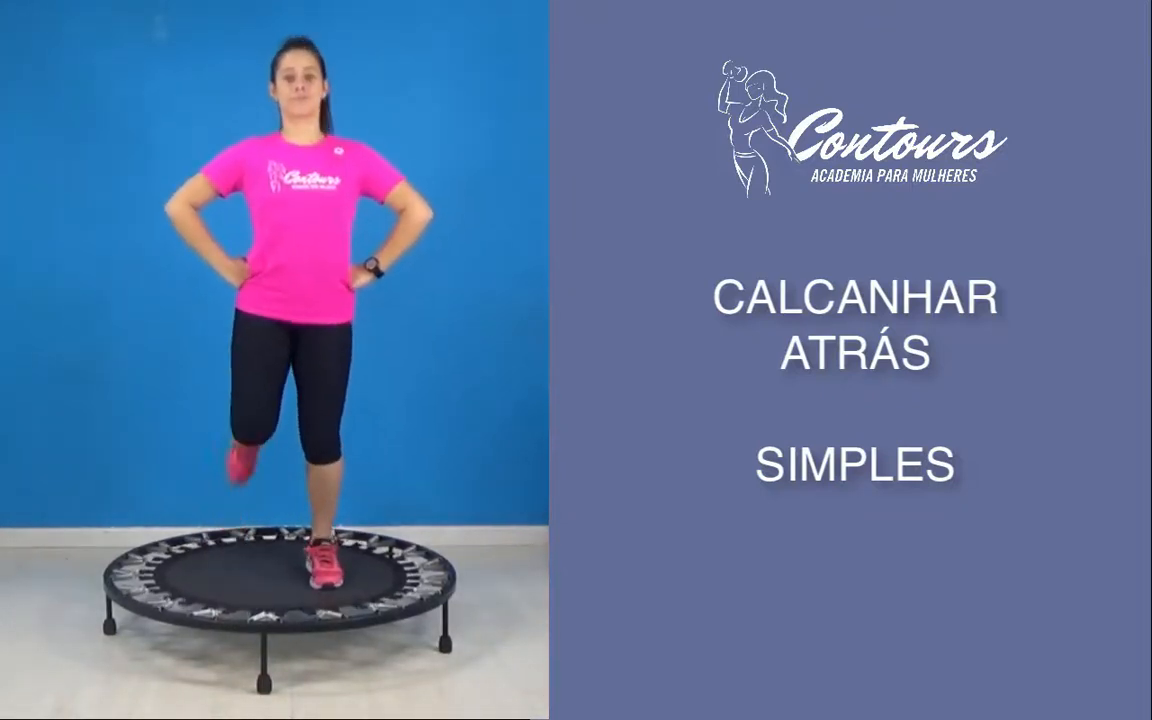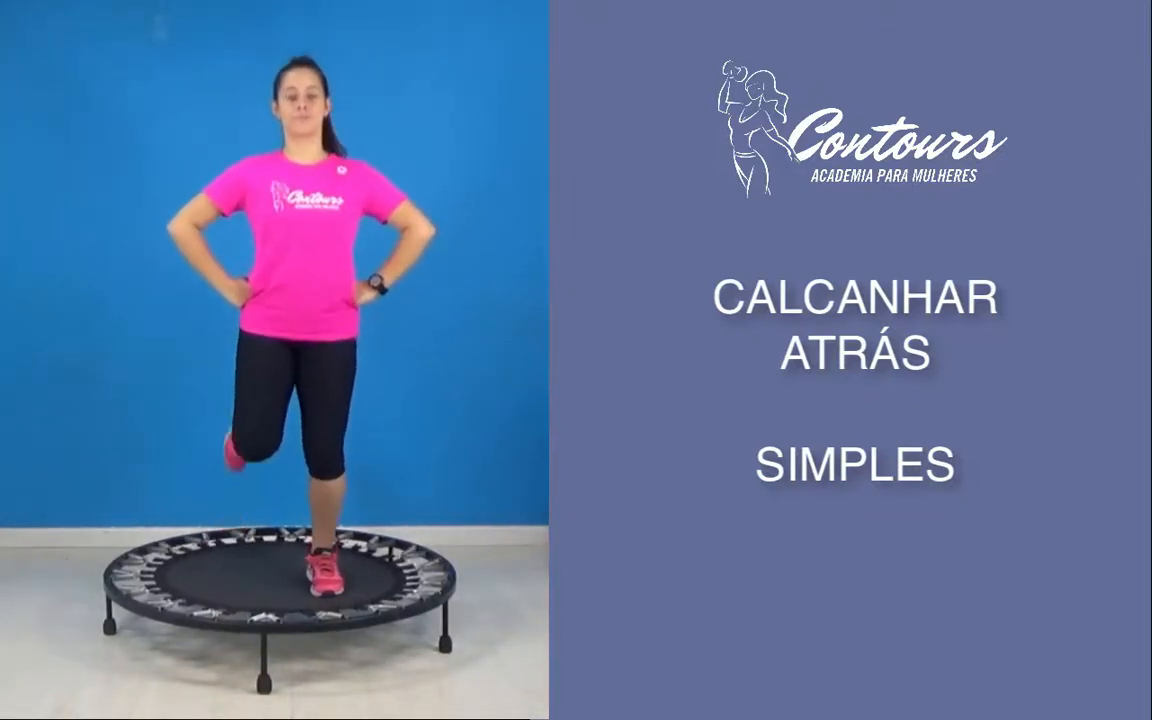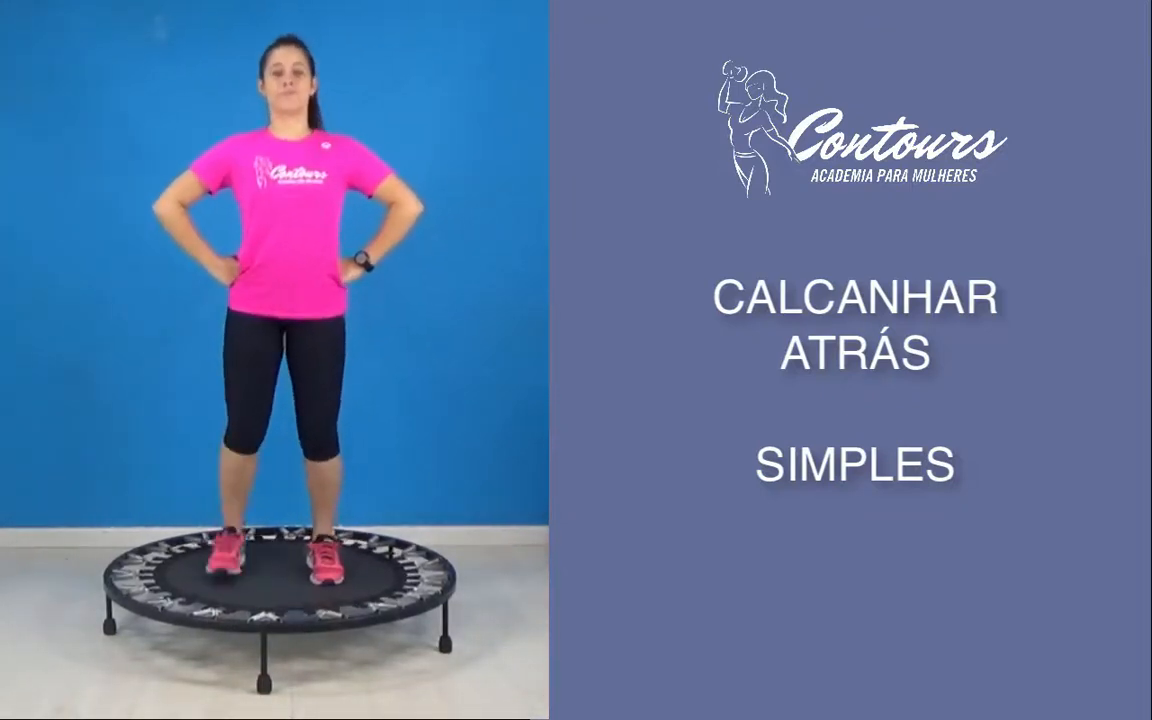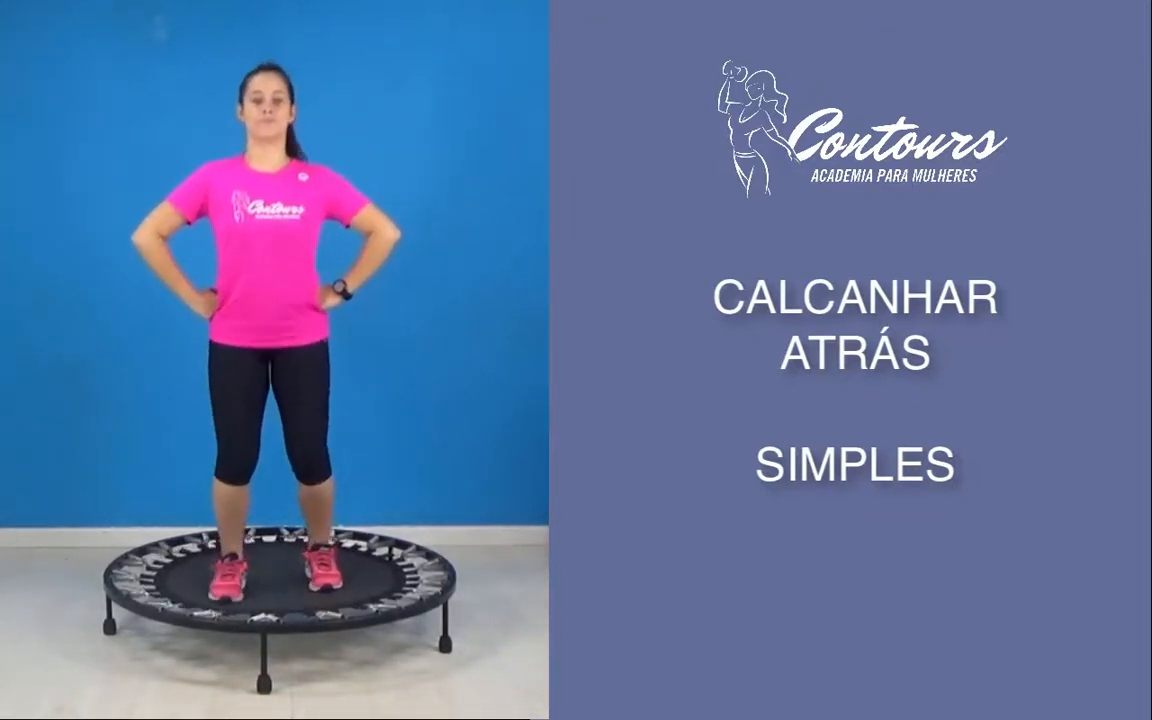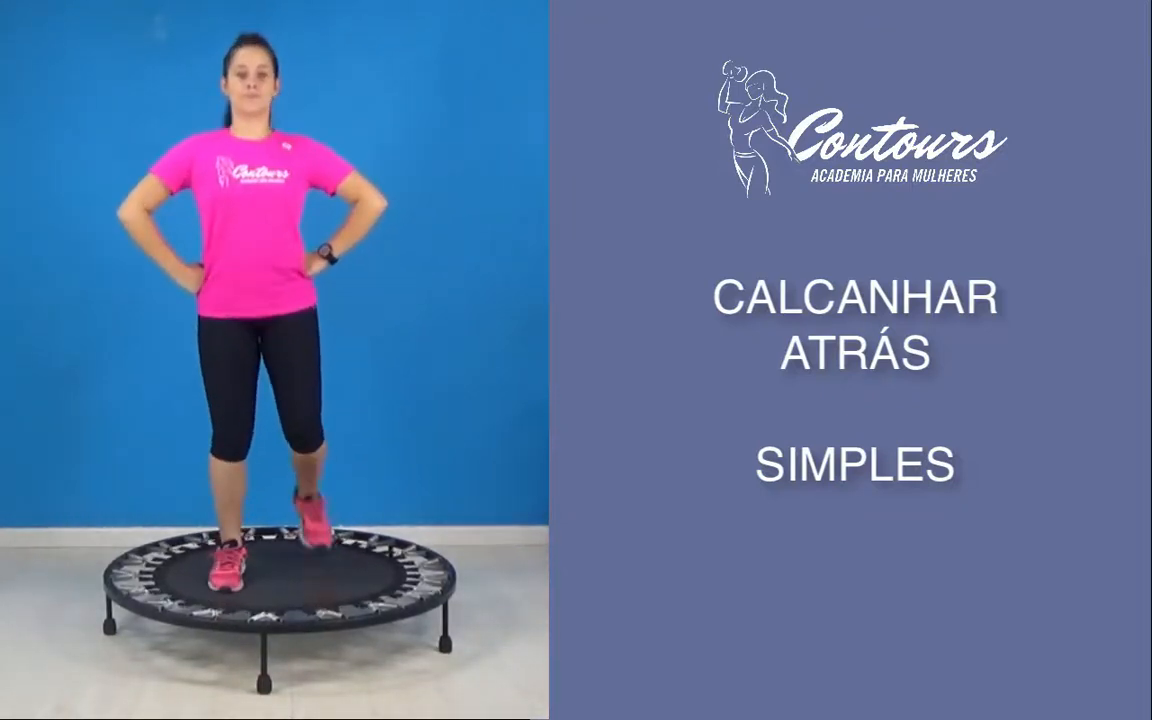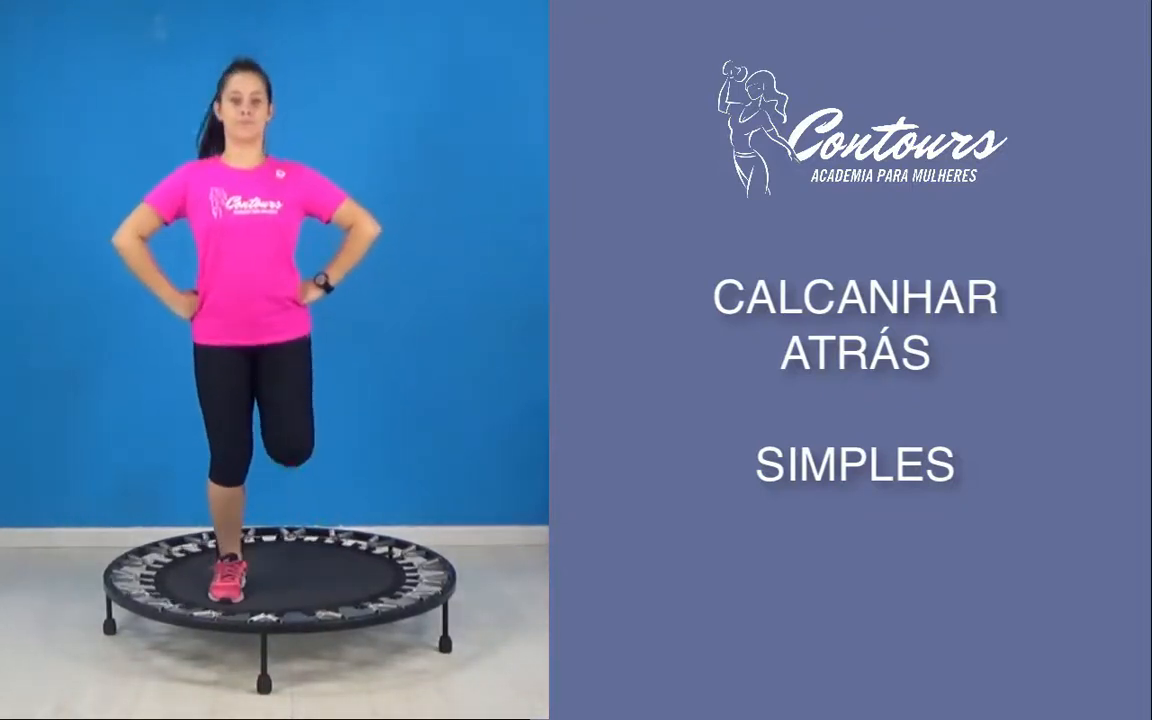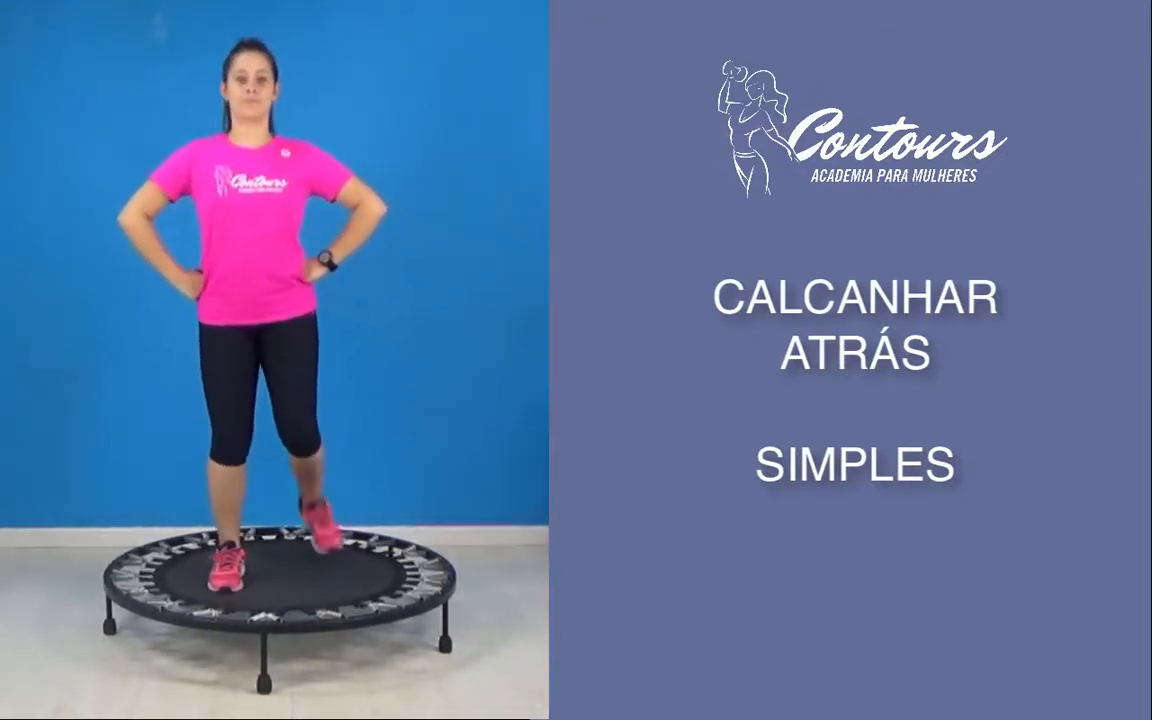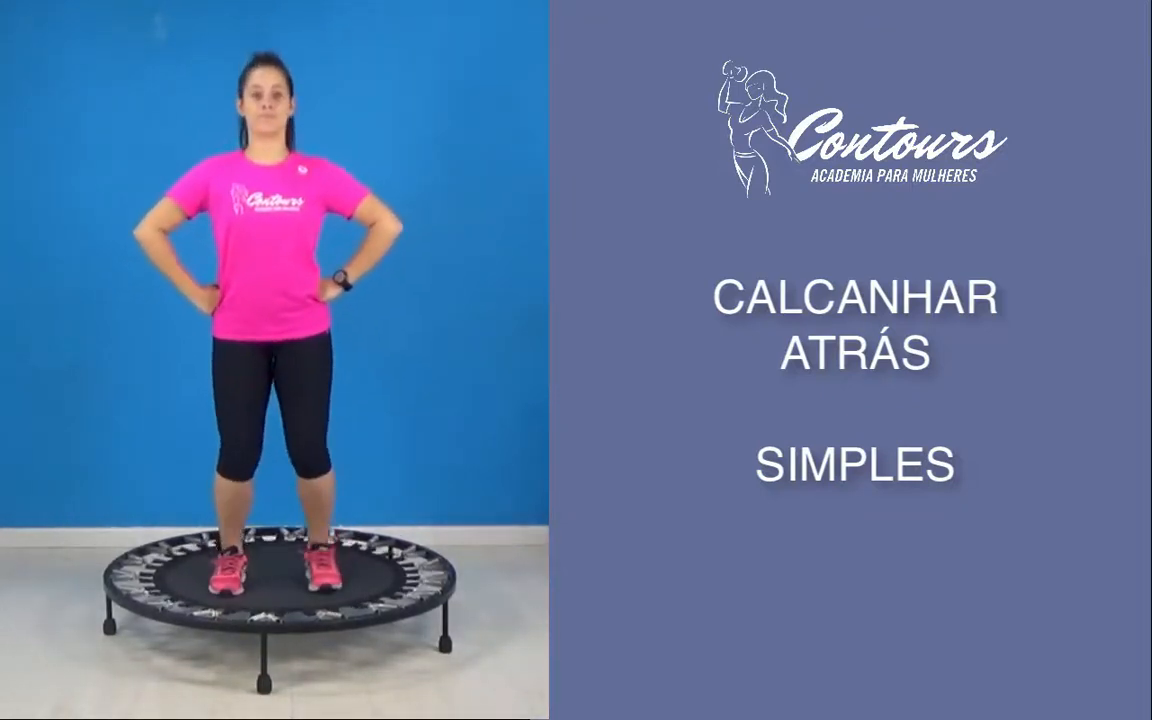
dt=0.2s
person 1, frame 1
left shoulder: (354, 158)
right shoulder: (249, 154)
left elbow: (418, 212)
right elbow: (179, 206)
left wrist: (371, 269)
right wrist: (225, 266)
left hip: (330, 318)
right hip: (261, 314)
left knee: (322, 436)
right knee: (251, 428)
left ankle: (322, 545)
right ankle: (246, 450)
person 1, frame 2
left shoulder: (357, 176)
right shoulder: (251, 173)
left elbow: (420, 230)
right elbow: (182, 226)
left wrist: (375, 286)
right wrist: (228, 286)
left hip: (333, 336)
right hip: (264, 332)
left knee: (325, 452)
right knee: (256, 441)
left ankle: (323, 553)
right ankle: (243, 431)
person 1, frame 3
left shoulder: (342, 152)
right shoulder: (236, 151)
left elbow: (408, 206)
right elbow: (168, 206)
left wrist: (362, 262)
right wrist: (217, 265)
left hip: (321, 314)
right hip: (251, 312)
left knee: (319, 432)
right knee: (245, 428)
left ankle: (323, 542)
right ankle: (230, 533)
person 1, frame 4
left shoulder: (319, 182)
right shoulder: (212, 178)
left elbow: (385, 233)
right elbow: (147, 237)
left wrist: (340, 290)
right wrist: (195, 297)
left hip: (303, 342)
right hip: (233, 343)
left knee: (310, 457)
right knee: (235, 459)
left ankle: (320, 550)
right ankle: (230, 558)
person 1, frame 5
left shoulder: (303, 152)
right shoulder: (197, 151)
left elbow: (371, 201)
right elbow: (132, 211)
left wrist: (325, 257)
right wrist: (181, 272)
left hip: (291, 310)
right hip: (221, 314)
left knee: (304, 427)
right knee: (231, 433)
left ankle: (308, 496)
right ankle: (230, 547)
person 1, frame 6
left shoulder: (297, 179)
right shoulder: (191, 179)
left elbow: (366, 227)
right elbow: (127, 238)
left wrist: (322, 283)
right wrist: (175, 298)
left hip: (285, 337)
right hip: (217, 340)
left knee: (291, 446)
right knee: (229, 457)
left ankle: (286, 428)
right ankle: (229, 560)
person 1, frame 7
left shoulder: (302, 159)
right shoulder: (196, 157)
left elbow: (371, 206)
right elbow: (133, 216)
left wrist: (326, 262)
right wrist: (181, 277)
left hip: (291, 316)
right hip: (222, 321)
left knee: (299, 431)
right knee: (229, 438)
left ankle: (315, 504)
right ankle: (228, 549)
person 1, frame 8
left shoulder: (320, 175)
right shoulder: (213, 174)
left elbow: (386, 224)
right elbow: (150, 231)
left wrist: (341, 281)
right wrist: (196, 292)
left hip: (305, 334)
right hip: (236, 337)
left knee: (309, 451)
right knee: (238, 454)
left ankle: (321, 550)
right ankle: (230, 554)
